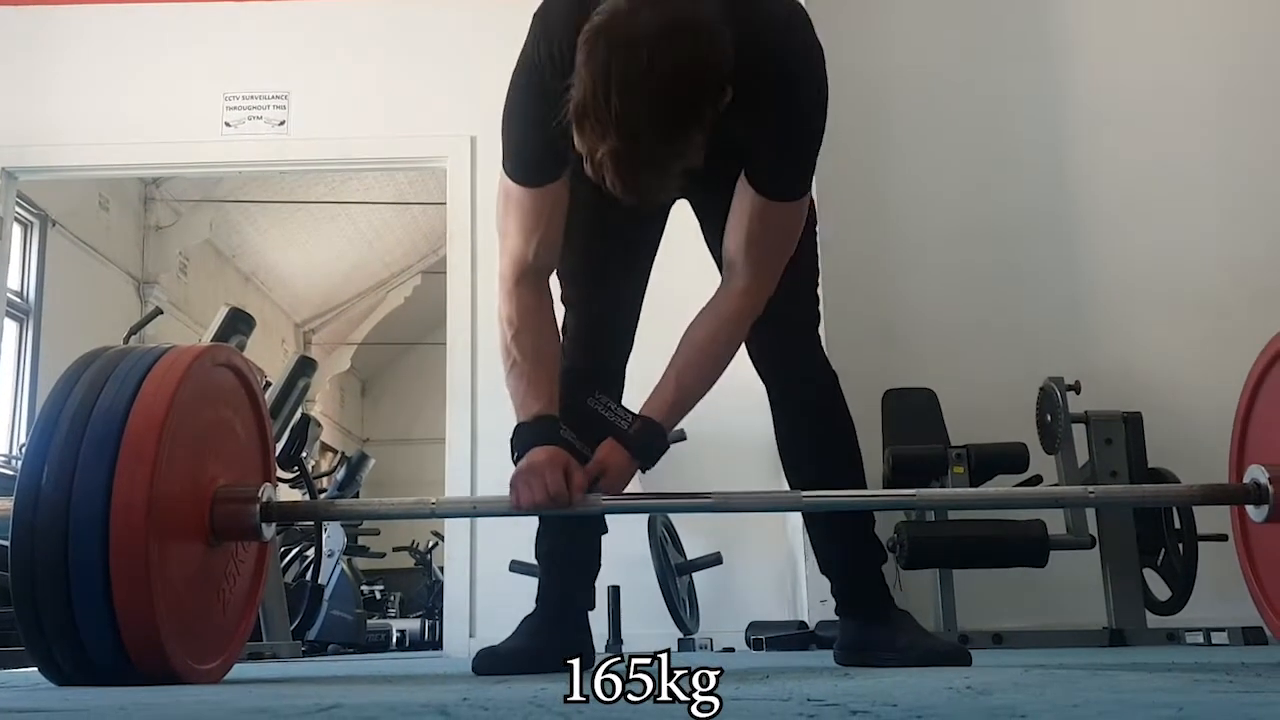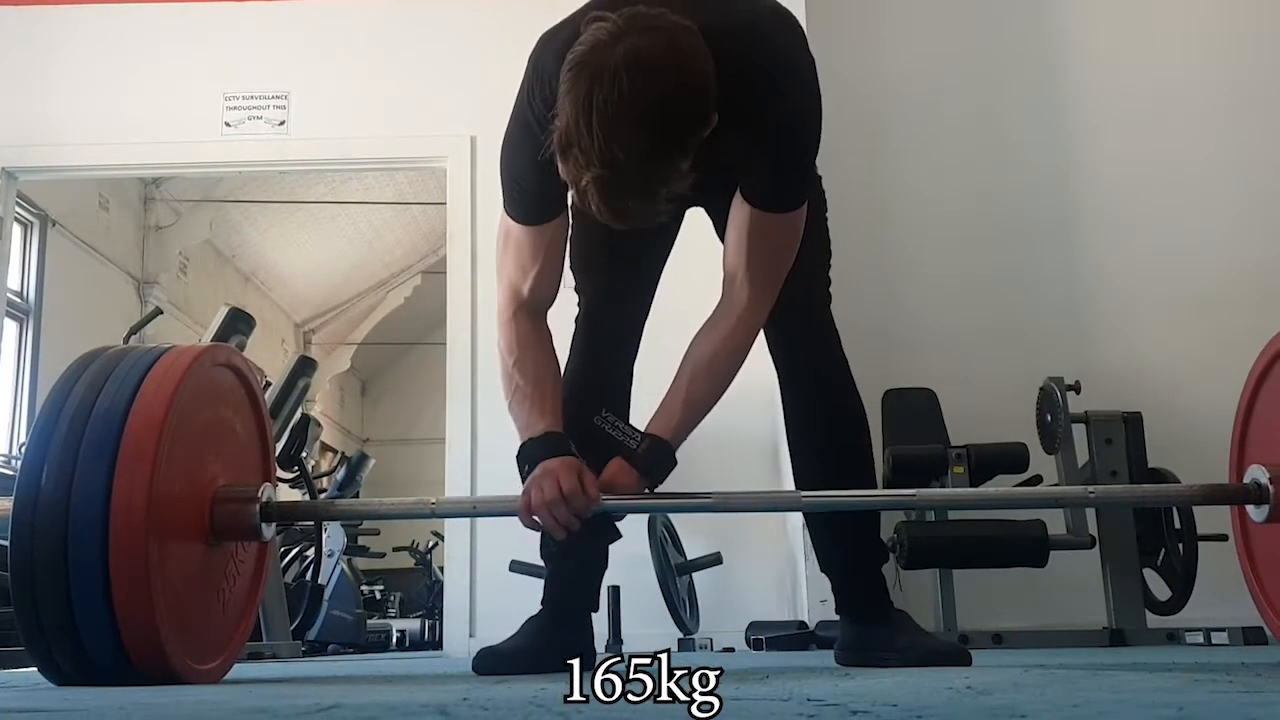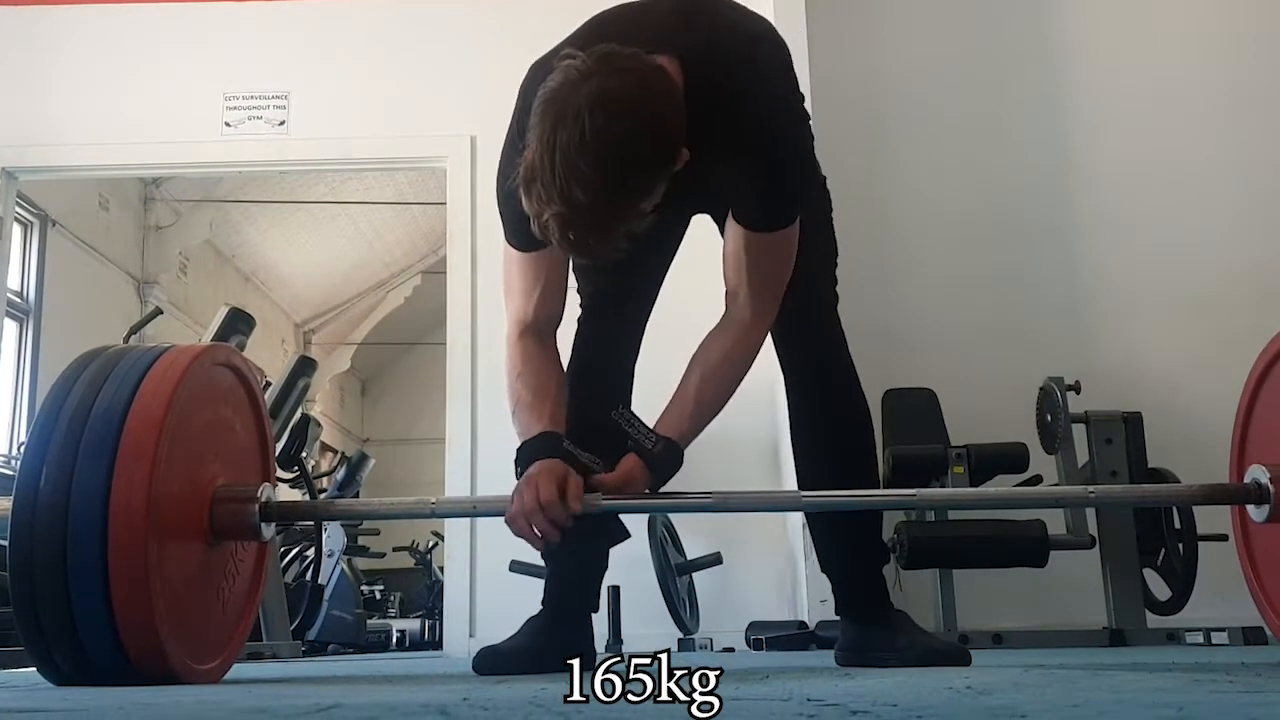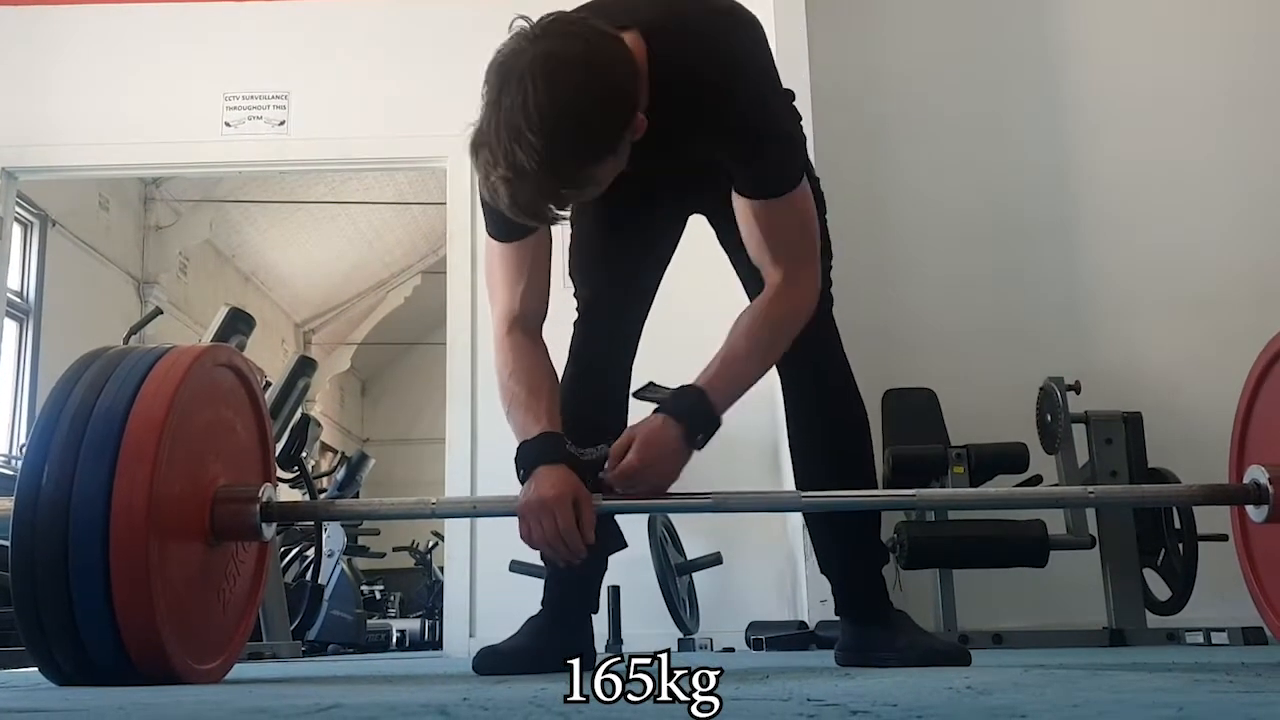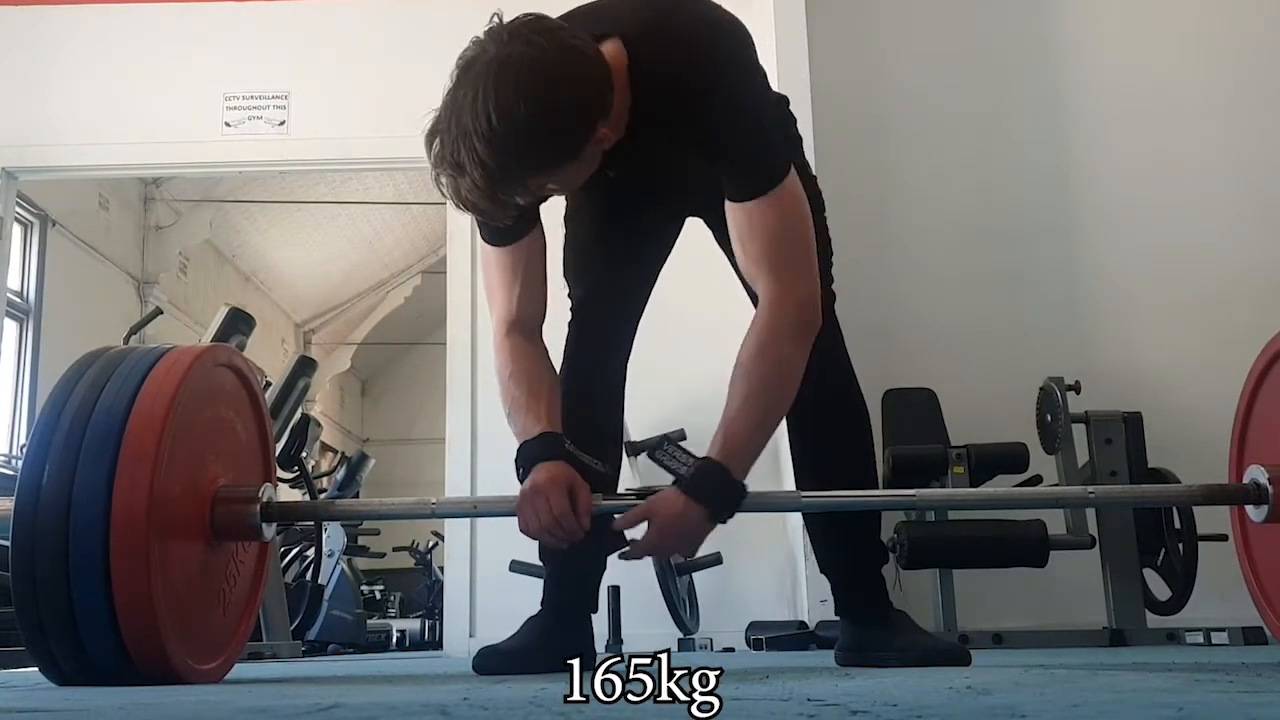
dt=0.3s
person 1, frame 1
left shoulder: (782, 58)
right shoulder: (554, 58)
left elbow: (746, 281)
right elbow: (524, 274)
left wrist: (643, 433)
right wrist: (537, 433)
left hip: (739, 142)
right hip: (605, 129)
left knee: (788, 341)
right knee: (590, 342)
left ankle: (867, 610)
right ankle: (560, 616)
person 1, frame 2
left shoulder: (772, 74)
right shoulder: (550, 99)
left elbow: (746, 301)
right elbow: (522, 305)
left wrist: (650, 454)
right wrist: (544, 449)
left hip: (747, 145)
right hip: (606, 147)
left knee: (804, 336)
right knee: (601, 333)
left ankle: (867, 613)
right ankle: (565, 616)
person 1, frame 3
left shoulder: (754, 99)
right shoulder: (541, 134)
left elbow: (748, 314)
right elbow: (530, 329)
left wrist: (656, 454)
right wrist: (542, 452)
left hip: (744, 148)
right hip: (602, 155)
left knee: (812, 340)
right knee: (602, 333)
left ankle: (868, 614)
right ankle: (565, 617)
person 1, frame 4
left shoulder: (725, 69)
right shoulder: (521, 136)
left elbow: (793, 284)
right elbow: (514, 323)
left wrist: (690, 419)
right wrist: (543, 457)
left hip: (738, 161)
right hip: (628, 174)
left knee: (814, 350)
right knee: (598, 337)
left ankle: (867, 614)
right ankle: (565, 617)
person 1, frame 5
left shoulder: (708, 72)
right shoulder: (502, 138)
left elbow: (790, 298)
right elbow: (515, 327)
left wrist: (710, 487)
right wrist: (541, 453)
left hip: (733, 154)
right hip: (620, 180)
left knee: (812, 336)
right knee: (594, 336)
left ankle: (866, 614)
right ankle: (564, 617)
